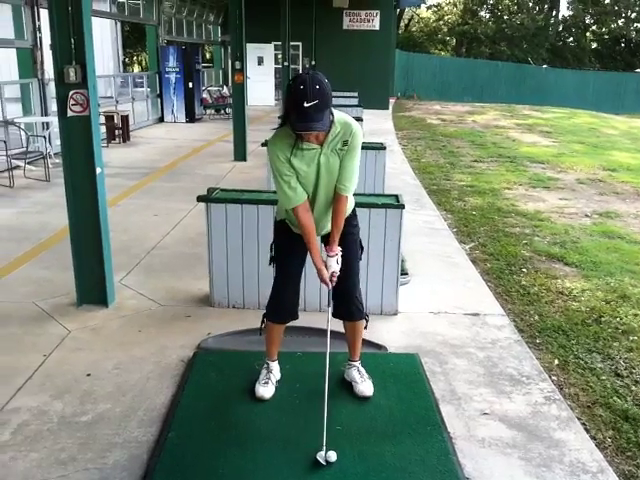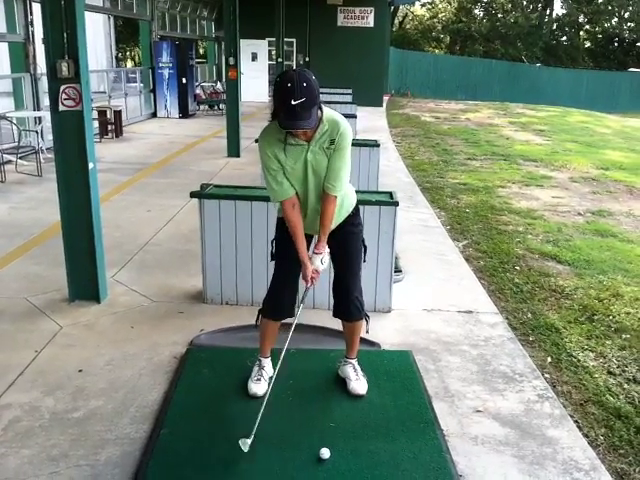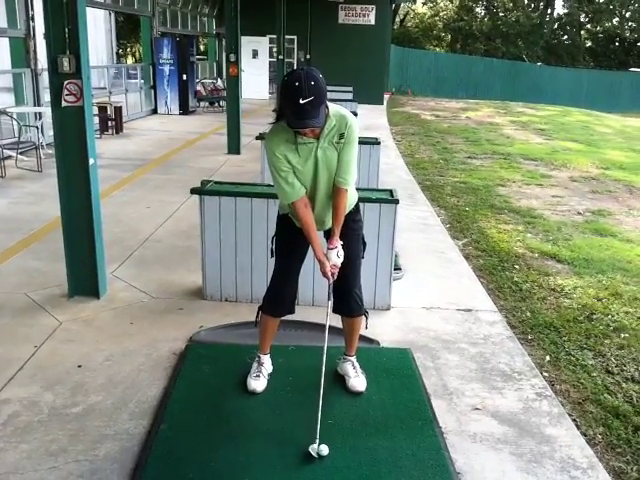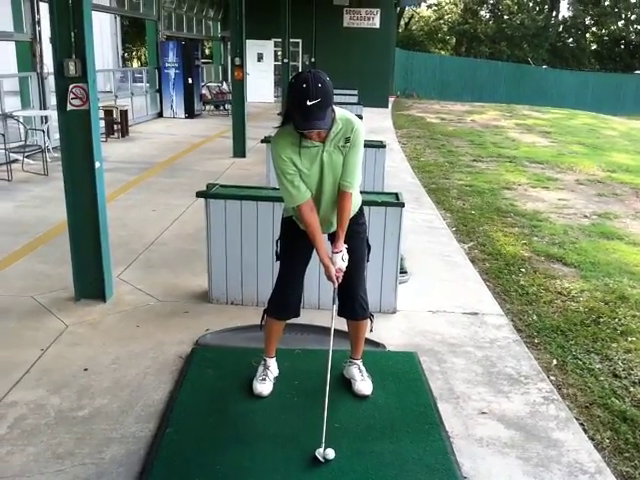
dt=1s
person 1, frame 1
left shoulder: (350, 131)
right shoulder: (279, 145)
left elbow: (342, 193)
right elbow: (299, 207)
left wrist: (333, 247)
right wrist: (317, 260)
left hip: (340, 219)
right hip: (292, 224)
left knee: (350, 293)
right knee: (283, 294)
left ankle: (354, 365)
right ankle: (271, 366)
person 1, frame 2
left shoulder: (339, 129)
right shoulder: (269, 140)
left elbow: (332, 193)
right elbow: (289, 202)
left wrist: (322, 247)
right wrist: (304, 258)
left hip: (342, 215)
right hip: (294, 220)
left knee: (350, 292)
right knee: (280, 291)
left ankle: (350, 362)
right ankle: (263, 362)
person 1, frame 3
left shoulder: (346, 124)
right shoulder: (276, 140)
left elbow: (342, 186)
right elbow: (299, 202)
left wrist: (335, 239)
right wrist: (319, 254)
left hip: (344, 213)
right hip: (295, 218)
left knee: (350, 290)
right knee: (280, 288)
left ankle: (349, 359)
right ankle: (263, 359)
person 1, frame 4
left shoulder: (351, 128)
right shoulder: (282, 144)
left elbow: (347, 190)
right elbow: (304, 205)
left wrist: (339, 245)
right wrist: (324, 257)
left hip: (348, 217)
right hip: (300, 222)
left knee: (355, 293)
right knee: (285, 292)
left ankle: (355, 363)
right ankle: (268, 362)
